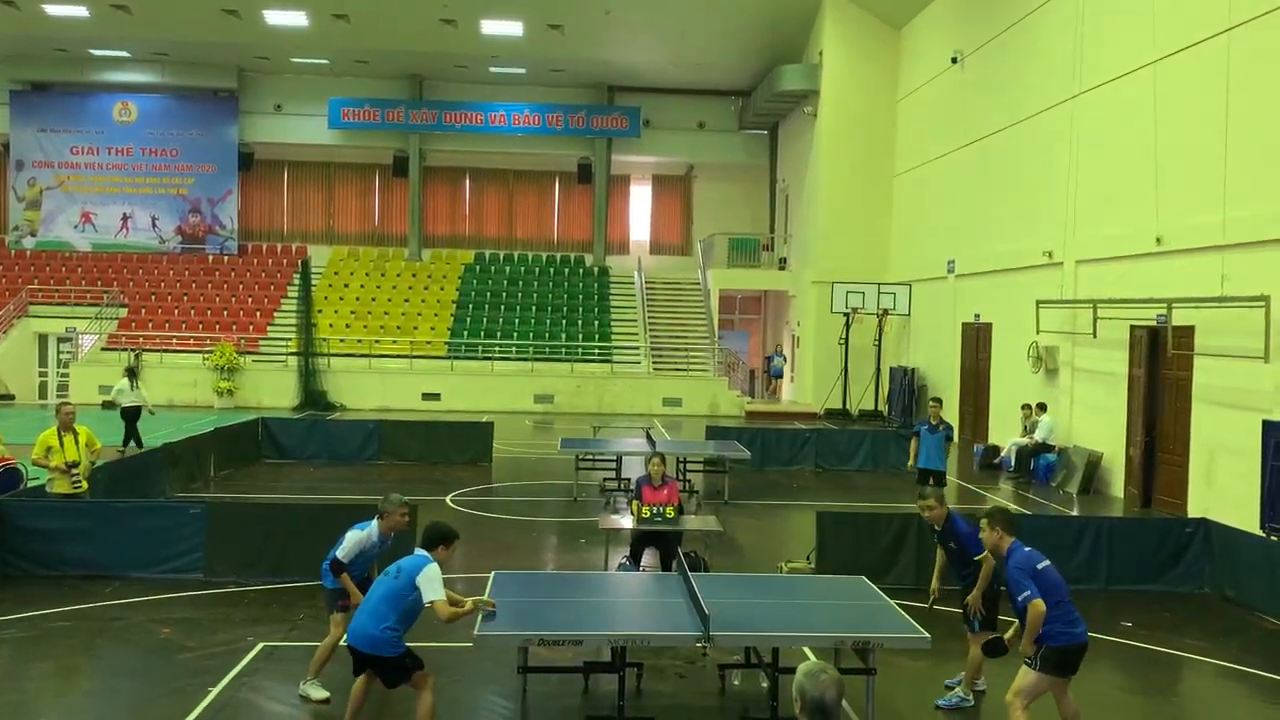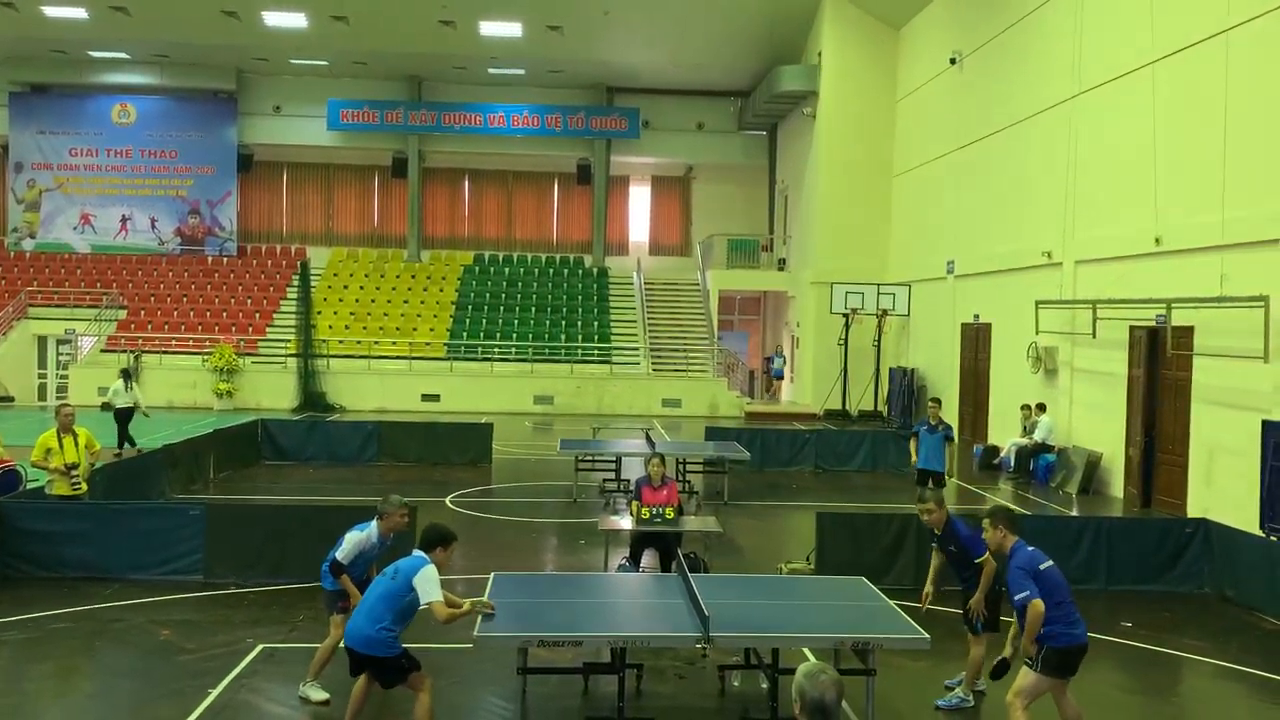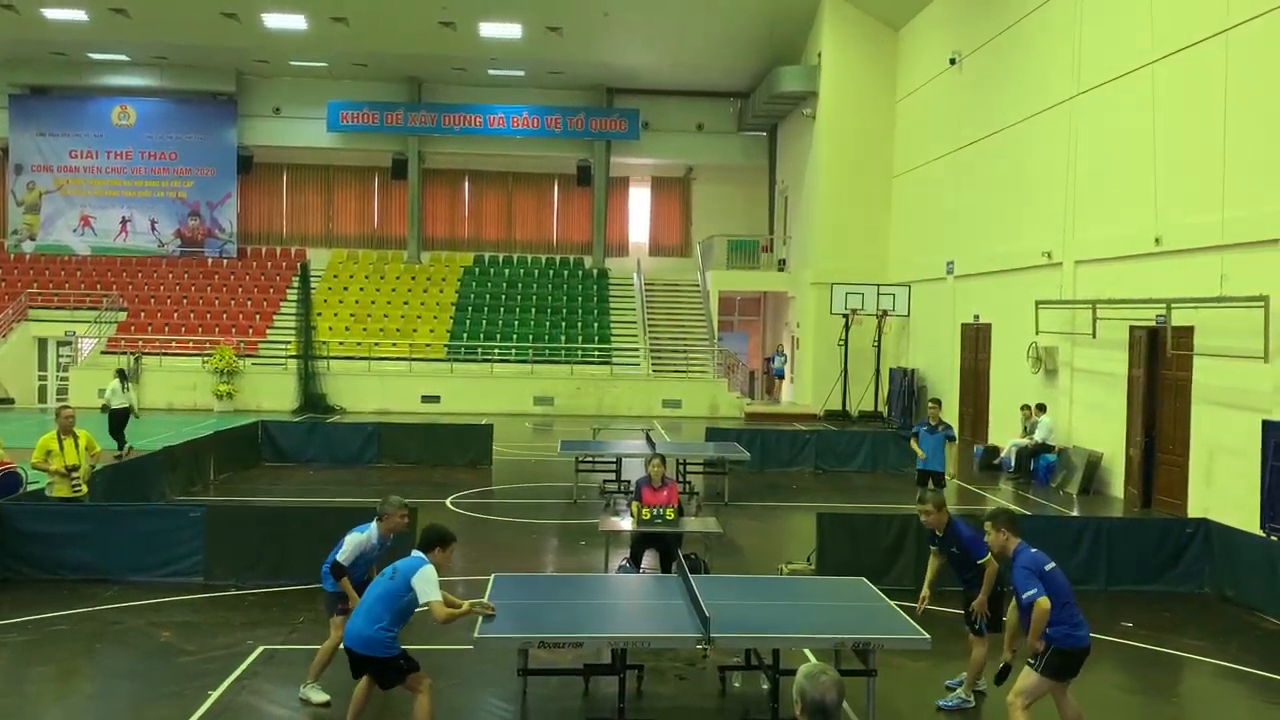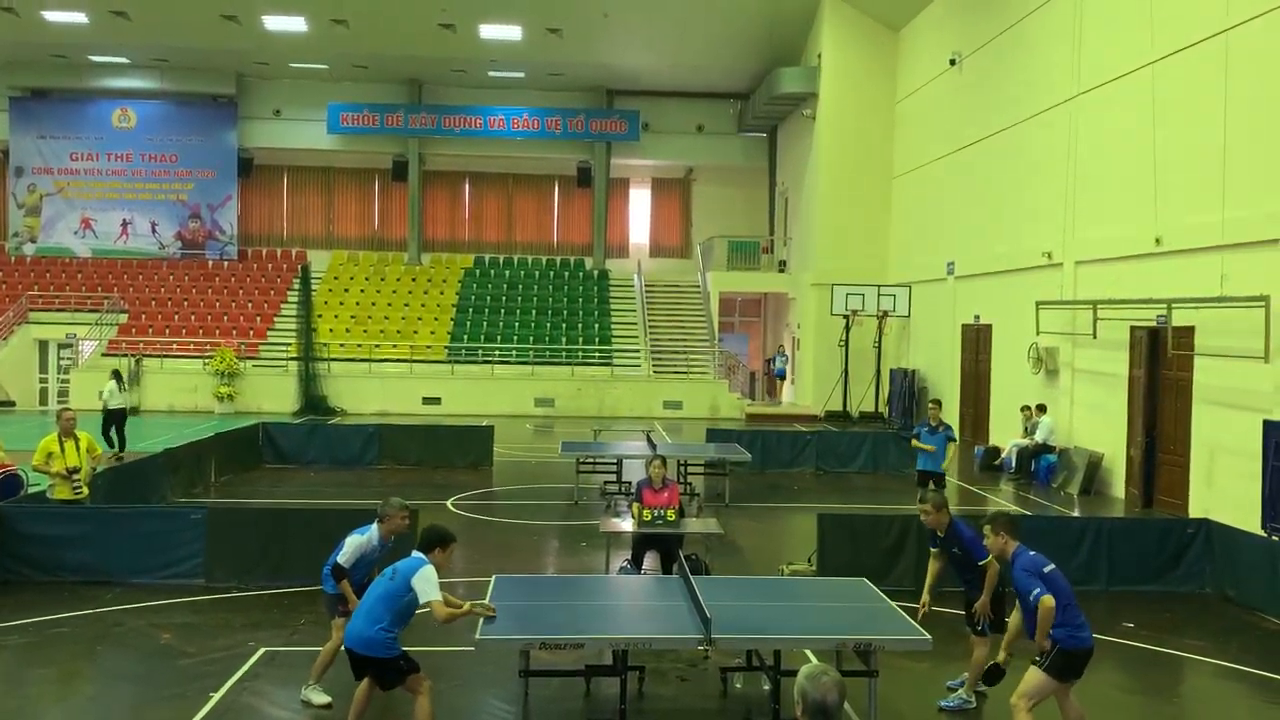
dt=0.1s
person 1, frame 1
left shoulder: (962, 529)
right shoulder: (936, 524)
left elbow: (989, 562)
left wrist: (977, 594)
right wrist: (936, 578)
left hip: (983, 586)
right hip: (968, 583)
left knee: (977, 636)
right knee: (972, 633)
left ankle: (964, 693)
right ankle: (974, 678)
person 1, frame 2
left shoulder: (962, 532)
right shoulder: (935, 527)
left elbow: (990, 564)
right elbow: (938, 551)
left wrist: (980, 596)
right wrist: (930, 582)
left hip: (984, 588)
right hip: (969, 585)
left knee: (978, 638)
right knee: (973, 634)
left ankle: (964, 693)
right ankle: (974, 678)
person 1, frame 3
left shoulder: (964, 534)
right shoulder: (934, 530)
left elbow: (992, 566)
right elbow: (936, 555)
left wrist: (983, 598)
right wrist: (926, 586)
left hip: (987, 588)
right hip: (969, 585)
left knee: (979, 638)
right knee: (973, 633)
left ankle: (965, 694)
right ankle: (973, 677)
person 1, frame 4
left shoulder: (965, 535)
right shoulder: (935, 530)
left elbow: (993, 567)
right elbow: (936, 558)
left wrist: (985, 599)
right wrist: (926, 592)
left hip: (988, 589)
right hip: (971, 587)
left knee: (981, 639)
right knee: (974, 634)
left ankle: (966, 695)
right ankle: (974, 678)
person 2, frame 1
left shoulder: (1016, 564)
right shoulder: (1026, 555)
left elbow: (1037, 608)
left wrist: (1026, 643)
right wrist: (1014, 631)
left hip: (1055, 642)
right hip: (1075, 637)
left knee: (1015, 702)
right knee: (1060, 692)
person 2, frame 2
left shoulder: (1018, 564)
right shoulder: (1030, 554)
left elbow: (1037, 608)
left wrist: (1026, 643)
right wrist: (1010, 643)
left hip: (1055, 643)
right hip: (1075, 638)
left knee: (1016, 702)
right knee: (1059, 692)
person 2, frame 3
left shoulder: (1022, 565)
right shoulder: (1030, 556)
left elbow: (1043, 606)
right elbow: (1016, 606)
left wrist: (1033, 641)
right wrist: (1008, 647)
left hip: (1058, 644)
right hip: (1076, 640)
left knee: (1016, 702)
right knee: (1059, 693)
person 2, frame 4
left shoulder: (1022, 567)
right shoulder: (1029, 559)
left elbow: (1048, 604)
right elbow: (1020, 611)
left wrist: (1041, 639)
right wrist: (1004, 649)
left hip: (1063, 645)
right hip: (1079, 642)
right knee: (1062, 694)
person 3, frame 1
left shoulder: (387, 534)
right shoulder: (360, 534)
right elbow: (336, 566)
left wrist: (374, 582)
right wrist: (354, 594)
left hip: (359, 577)
right hip: (336, 580)
right knee: (337, 632)
right ankle: (309, 682)
person 3, frame 2
left shoulder: (387, 535)
right shoulder: (359, 535)
right elbow: (336, 567)
left wrist: (372, 583)
right wrist: (354, 595)
left hip: (358, 579)
right hip: (336, 582)
right knee: (337, 634)
right ankle: (308, 684)
person 3, frame 3
left shoulder: (387, 536)
right shoulder: (360, 537)
right elbow: (337, 569)
right wrist: (353, 598)
left hip: (358, 580)
right hip: (336, 583)
right knee: (338, 635)
right ankle: (309, 686)
person 3, frame 4
left shoulder: (387, 538)
right shoulder: (360, 539)
right elbow: (337, 571)
right wrist: (352, 600)
left hip: (359, 582)
right hip: (337, 585)
right knee: (340, 637)
right ankle: (310, 687)
person 4, frame 1
left shoulder: (409, 562)
right shoulder: (429, 567)
left elbow: (438, 593)
right elbow: (445, 614)
left wrist: (470, 602)
right wrist: (467, 610)
left hip: (356, 635)
right hip: (381, 641)
left knee: (368, 675)
right knee: (426, 685)
person 4, frame 2
left shoulder: (406, 563)
right shoulder: (426, 569)
left elbow: (436, 594)
right elbow: (442, 615)
left wrist: (470, 604)
right wrist: (465, 611)
left hip: (353, 635)
right hip: (377, 641)
left knee: (369, 676)
right knee: (423, 687)
person 4, frame 3
left shoulder: (406, 564)
right shoulder: (424, 568)
left elbow: (436, 595)
right elbow: (441, 615)
left wrist: (470, 606)
right wrist: (464, 611)
left hip: (353, 637)
right hip: (377, 642)
left knee: (371, 677)
right knee: (422, 687)
person 4, frame 4
left shoulder: (406, 565)
right shoulder: (424, 569)
left elbow: (436, 596)
right elbow: (442, 615)
left wrist: (472, 608)
right wrist: (464, 611)
left hip: (353, 637)
right hip: (377, 642)
left knee: (372, 678)
right knee: (422, 689)
